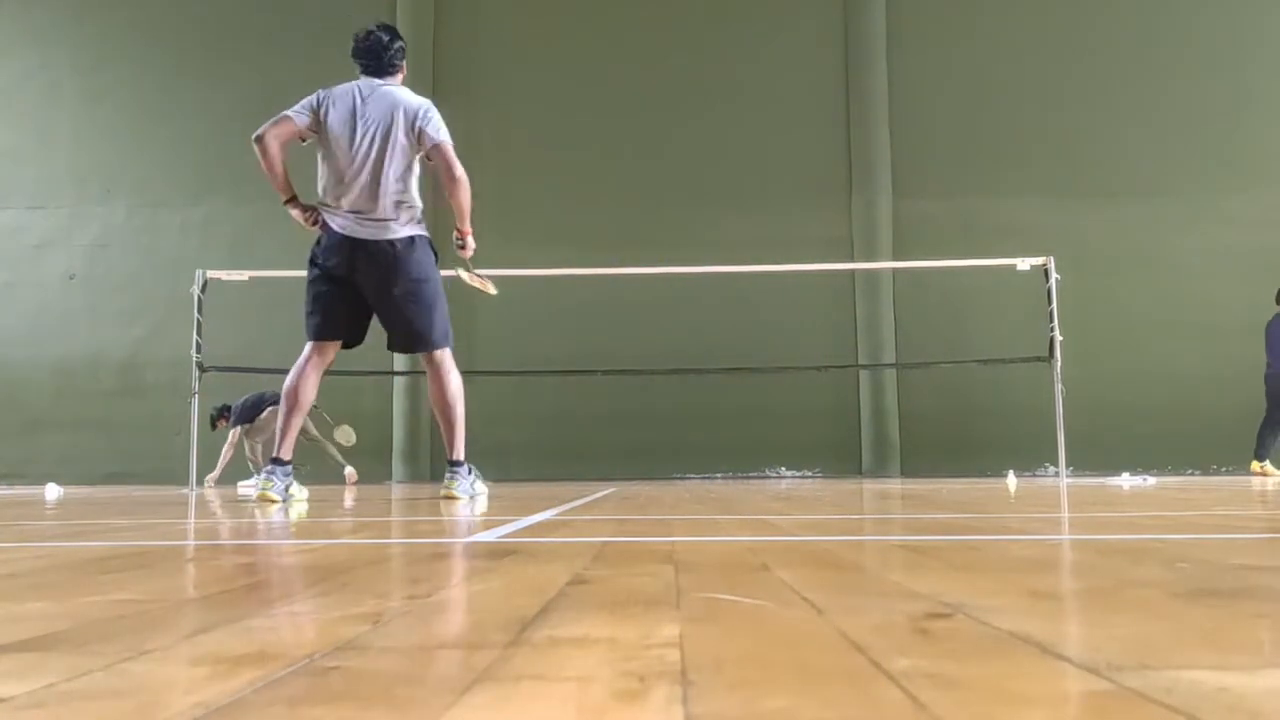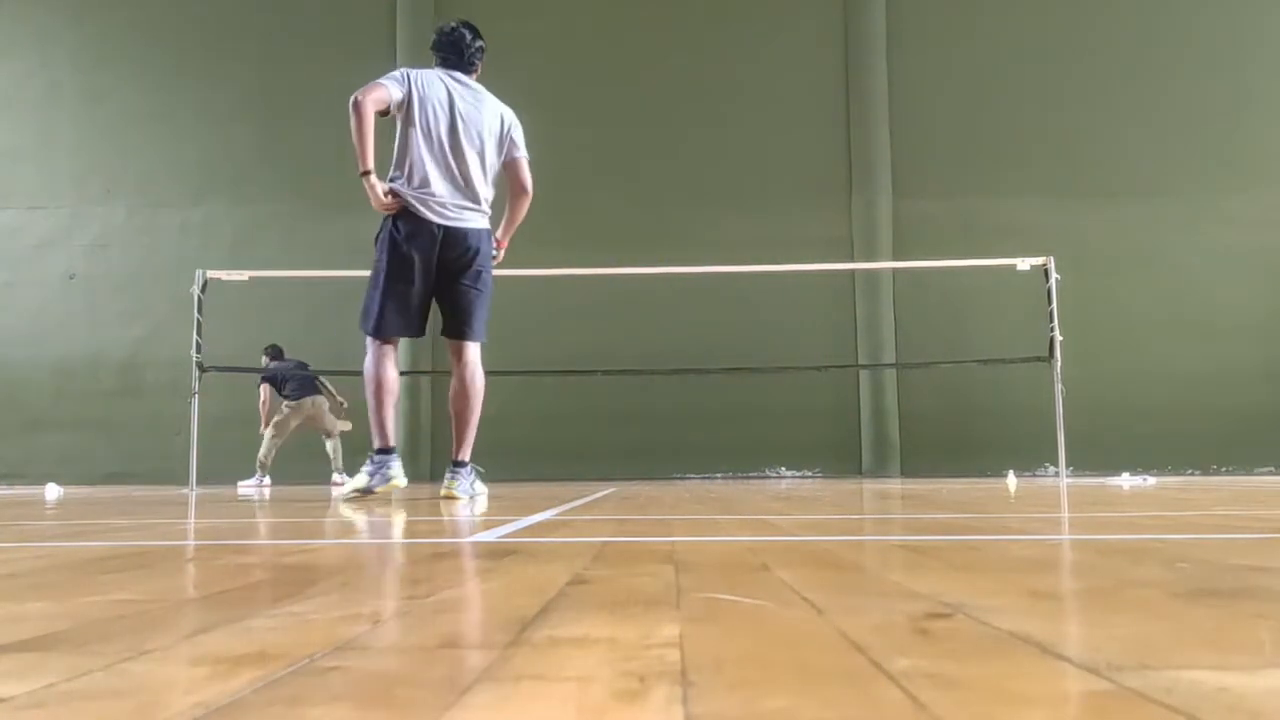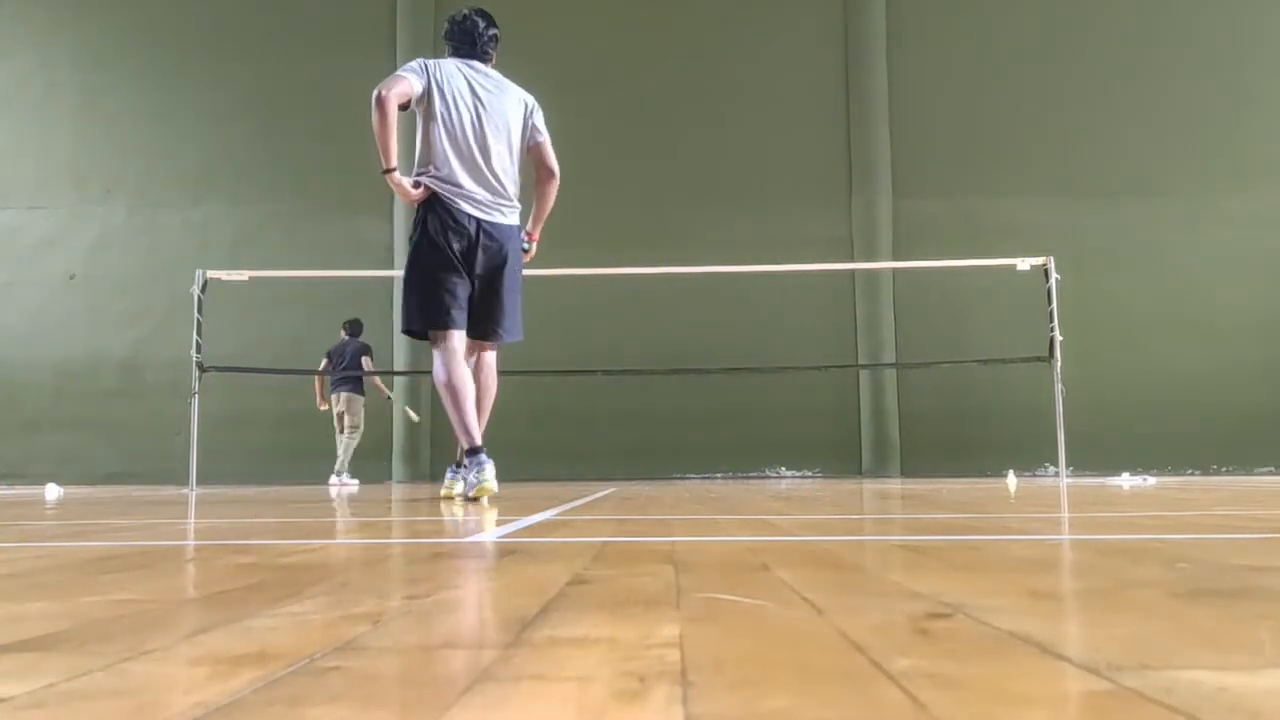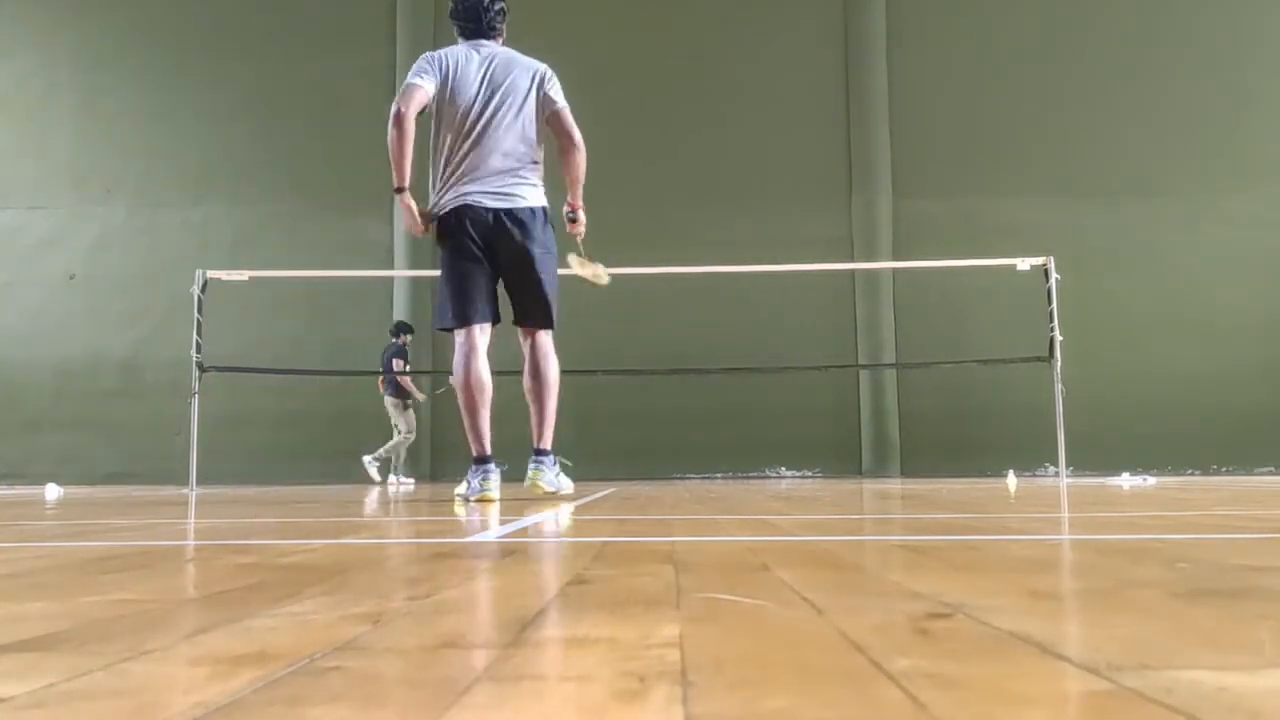
dt=0.4s
person 1, frame 1
left shoulder: (328, 99)
right shoulder: (419, 108)
left elbow: (265, 137)
right elbow: (454, 174)
left wrist: (294, 203)
right wrist: (465, 230)
left hip: (338, 243)
right hip: (399, 245)
left knee: (316, 353)
right knee: (437, 357)
left ankle: (278, 468)
right ankle: (458, 470)
person 1, frame 2
left shoulder: (413, 80)
right shoulder: (501, 112)
left elbow: (362, 101)
right elbow: (524, 188)
left wrist: (369, 177)
right wrist: (502, 239)
left hip: (413, 224)
right hip: (472, 235)
left knee: (382, 342)
right knee: (466, 351)
left ankle: (384, 456)
right ankle: (460, 469)
person 1, frame 3
left shoulder: (429, 70)
right shoulder: (520, 97)
left elbow: (385, 96)
right elbow: (550, 171)
left wrist: (392, 173)
right wrist: (533, 230)
left hip: (445, 217)
right hip: (501, 227)
left knee: (449, 345)
right knee: (483, 350)
left ankle: (475, 460)
right ankle: (466, 465)
person 1, frame 4
left shoulder: (436, 63)
right shoulder: (534, 70)
left elbow: (402, 116)
right elbow: (572, 140)
left wrist: (404, 193)
right wrist: (576, 201)
left hip: (462, 213)
right hip: (526, 211)
left knee: (470, 338)
right knee: (538, 336)
left ankle: (482, 467)
right ankle: (543, 458)
